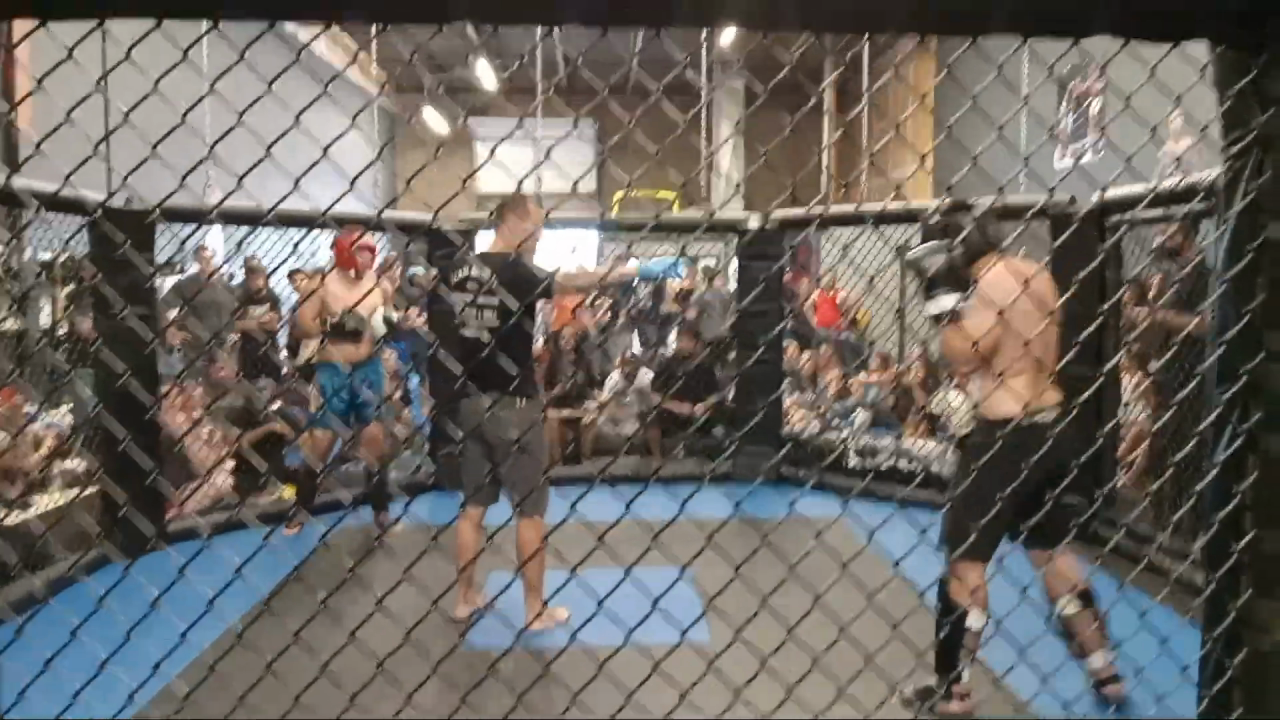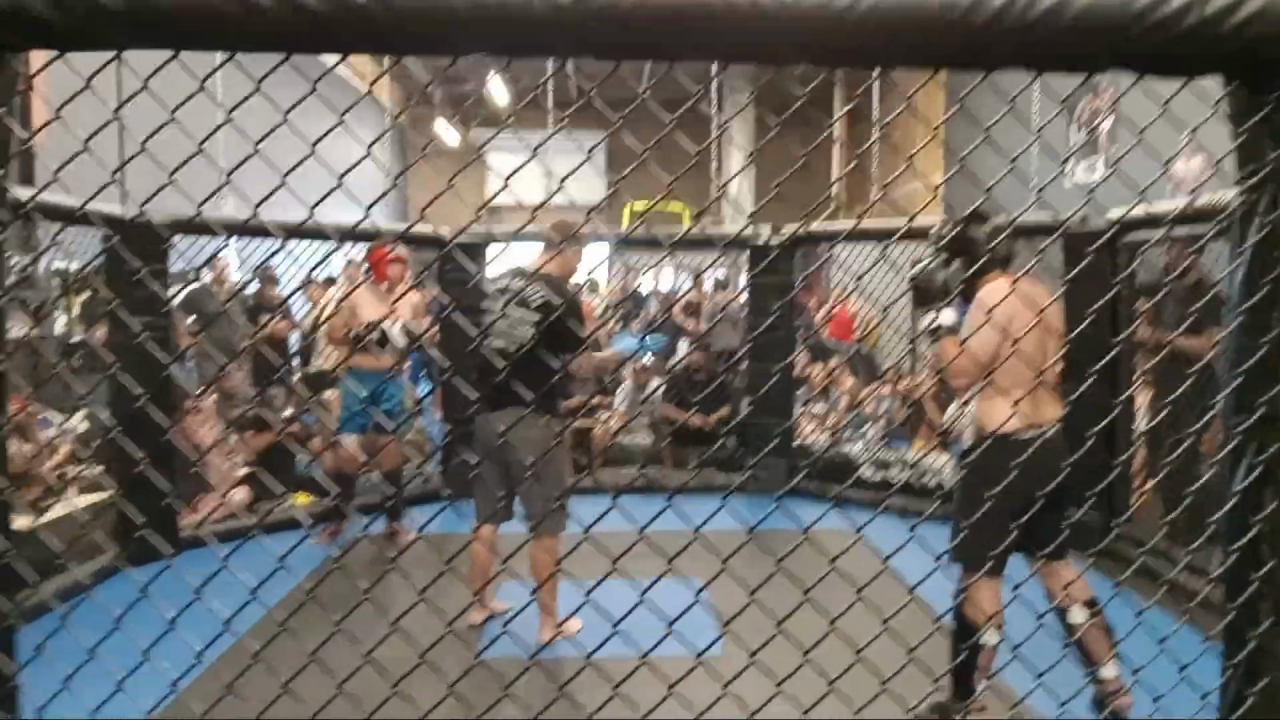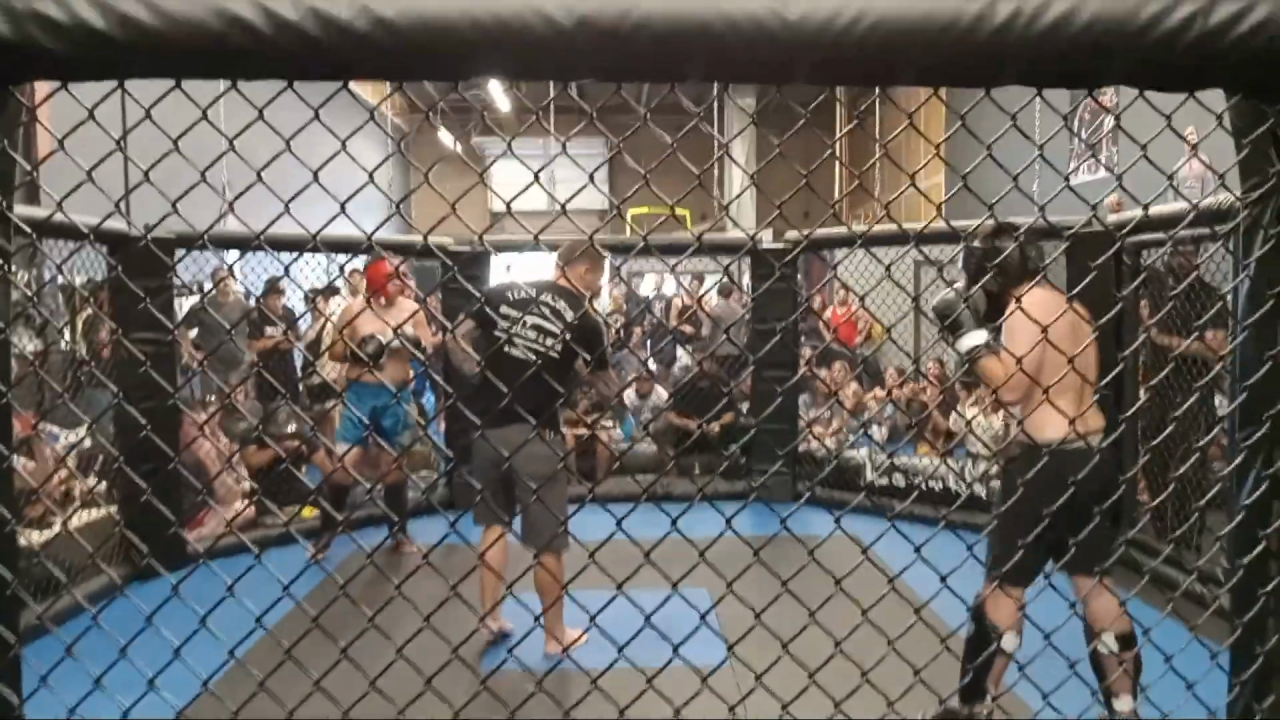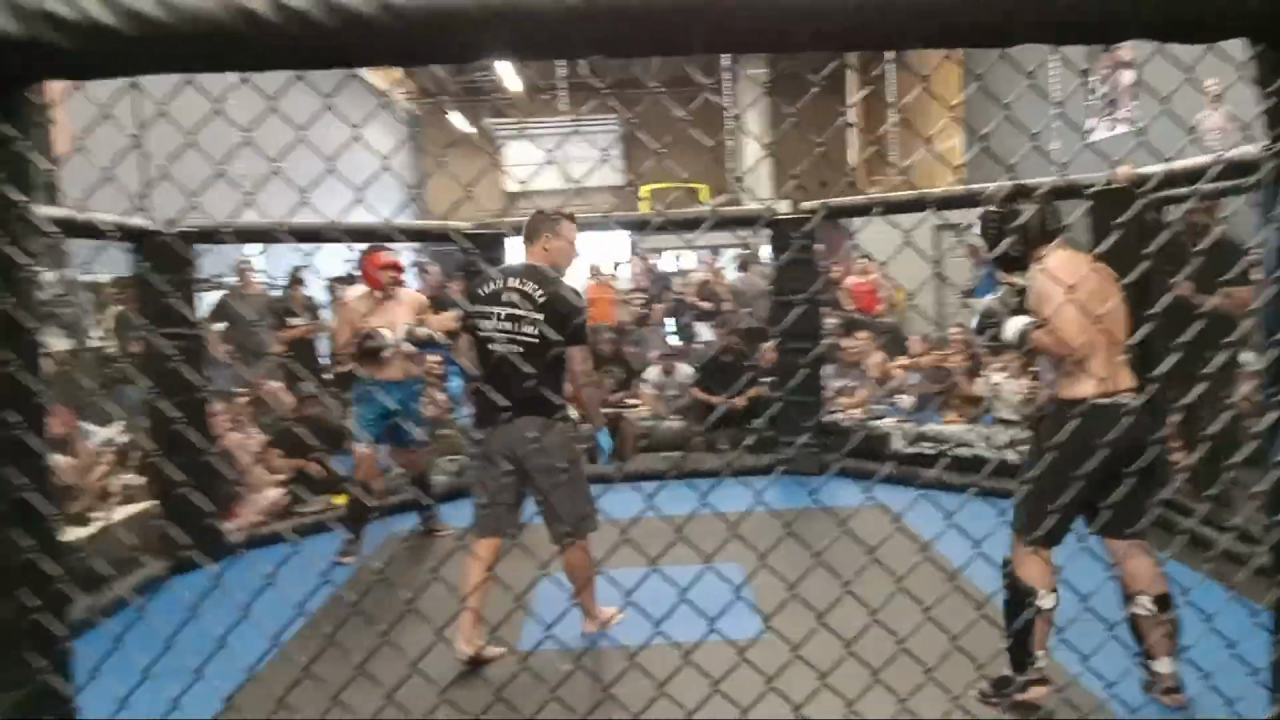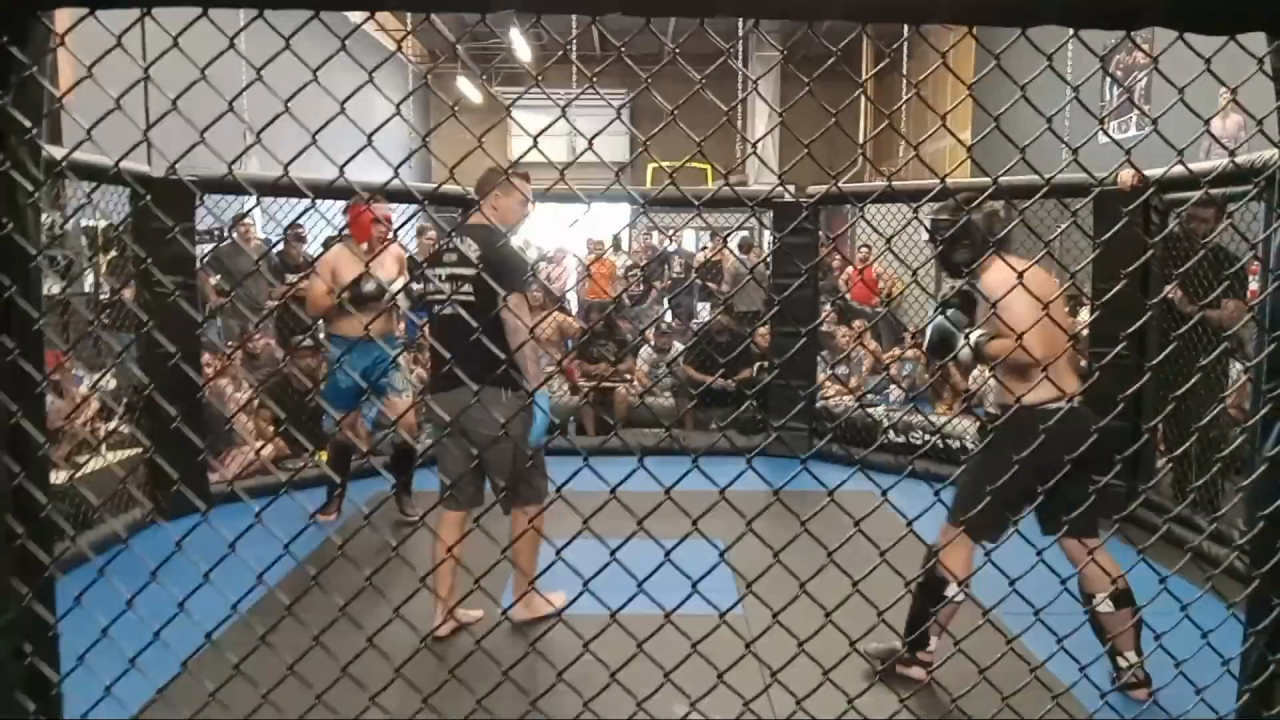
dt=0.3s
person 1, frame 1
left shoulder: (995, 281)
right shoulder: (1034, 274)
left elbow: (963, 361)
left wrist: (943, 297)
right wrist: (955, 295)
left hip: (1007, 437)
right hip: (1048, 431)
left knee: (965, 560)
right knee: (1052, 552)
left ankle: (952, 689)
right ankle: (1105, 670)
person 1, frame 2
left shoulder: (993, 295)
right shoulder: (1042, 294)
left elbow: (961, 374)
left wrist: (943, 312)
right wrist: (956, 312)
left hip: (1006, 451)
right hip: (1049, 444)
left knee: (980, 574)
right knee: (1057, 563)
person 1, frame 3
left shoulder: (1024, 307)
right shoulder: (1071, 308)
left elbow: (1011, 390)
left wrist: (968, 335)
right wrist: (988, 332)
left hip: (1047, 461)
right hip: (1092, 456)
left knee: (1004, 584)
right knee: (1093, 582)
person 1, frame 4
left shoulder: (1047, 268)
right shoulder: (1090, 267)
left elbow: (1069, 345)
right elbow: (1089, 339)
left wrist: (1014, 326)
right wrist: (1024, 320)
left hip: (1081, 419)
right hip: (1126, 414)
left knee: (1030, 543)
right knee: (1127, 543)
left ankle: (1030, 676)
right ankle: (1166, 675)
person 1, frame 5
left shoulder: (996, 275)
right shoulder: (1027, 271)
left elbow: (1031, 351)
left wrist: (968, 342)
right wrist: (972, 324)
left hip: (1029, 424)
right hip: (1073, 421)
left knee: (958, 535)
right knee: (1084, 544)
left ankle: (917, 654)
right ankle: (1132, 668)
person 2, frame 1
left shoulder: (456, 269)
right shoulder: (515, 272)
right elbow: (573, 282)
right wrist: (639, 270)
left hip: (469, 400)
right hip: (512, 403)
left knee: (474, 502)
right knee: (530, 507)
left ankle: (465, 597)
right ankle: (536, 609)
person 2, frame 2
left shoulder: (498, 284)
right shoulder: (563, 299)
right elbow: (580, 368)
right wrist: (619, 352)
left hip: (490, 412)
right hip: (534, 418)
left knee: (488, 516)
right knee: (546, 524)
left ankle: (479, 605)
right ankle: (549, 621)
person 2, frame 3
left shoulder: (503, 293)
right shoulder: (584, 318)
left elbow: (456, 340)
right elbow: (604, 384)
left hip: (488, 427)
right hip: (535, 435)
left knee: (494, 522)
right knee: (548, 541)
left ankle: (490, 616)
right ankle: (556, 634)
person 2, frame 4
left shoulder: (484, 286)
right shoulder: (560, 295)
left elbow: (466, 354)
right elbow: (579, 369)
right wrist: (600, 421)
left hip: (493, 425)
right hip: (544, 426)
left knee: (489, 531)
right knee: (574, 527)
left ankle: (467, 634)
right ankle: (591, 615)
person 2, frame 5
left shoulder: (441, 250)
right shoulder: (502, 251)
right elbow: (518, 324)
right wrist: (539, 390)
left hip: (446, 391)
right hip: (494, 392)
left knee: (455, 500)
right knee: (527, 495)
left ankle: (443, 610)
right ankle: (526, 597)
person 3, frame 1
left shoulder: (1200, 273)
right shoulder: (1167, 275)
left elbow: (1207, 324)
left wrist: (1159, 317)
left hip: (1188, 379)
right hip: (1170, 376)
left knee: (1171, 451)
right knee: (1183, 451)
left ankle: (1172, 524)
person 3, frame 2
left shoulder: (1207, 296)
right shoulder: (1164, 290)
left elbow: (1211, 347)
left wrist: (1162, 338)
left hip: (1192, 396)
right hip: (1166, 392)
left knee: (1174, 470)
right knee: (1160, 467)
left ankle: (1182, 541)
right ankle: (1206, 517)
person 3, frame 3
left shoulder: (1208, 297)
right shoulder: (1155, 283)
left elbow: (1216, 350)
left wrist: (1167, 341)
left hip: (1191, 400)
right hip: (1156, 393)
left knee: (1184, 476)
right knee: (1152, 469)
left ankle: (1184, 547)
right ankle: (1165, 538)
person 3, frame 4
left shoulder: (1230, 251)
right shoulder: (1172, 243)
left elbow: (1243, 302)
left wrist: (1199, 298)
left hip: (1215, 355)
right hip: (1178, 351)
left knee: (1212, 430)
right knee: (1187, 429)
left ankle: (1218, 503)
right ankle: (1200, 497)
person 3, frame 5
left shoulder: (1229, 265)
right shoulder: (1171, 244)
left elbow: (1233, 319)
left wrist: (1190, 308)
right wrist: (1134, 180)
left hip: (1206, 364)
right hip: (1167, 357)
left knee: (1205, 438)
right knee: (1173, 436)
left ankle: (1207, 509)
right ankle: (1182, 501)
person 4, frame 1
left shoulder: (379, 285)
right shoulder: (324, 285)
right elbow: (303, 327)
right wrist: (333, 325)
left hip: (369, 369)
right hip: (333, 371)
left knee: (373, 439)
right knee: (322, 442)
left ankle: (381, 509)
right ankle: (302, 507)
person 4, frame 2
left shoulder: (412, 299)
right shoulder: (355, 295)
right elbow: (332, 334)
left wrist: (414, 339)
right wrist: (358, 337)
left hip: (393, 380)
right hip: (357, 379)
left knee: (391, 450)
right knee: (348, 450)
left ankle: (394, 518)
right ankle: (338, 516)
person 4, frame 3
left shoulder: (413, 311)
right shoulder: (354, 310)
left elbow: (429, 349)
right elbow: (334, 352)
left wrist: (416, 344)
right wrist: (356, 351)
left hip: (397, 396)
right hip: (360, 394)
left knee: (395, 466)
right knee: (345, 464)
left ankle: (399, 530)
right ankle: (328, 530)
person 4, frame 4
left shoulder: (414, 299)
right shoulder: (351, 305)
left elbow: (437, 332)
right elbow: (340, 349)
left wrist: (424, 336)
right wrist: (360, 346)
left hip: (407, 388)
right hip: (369, 390)
left knee: (417, 459)
right knee: (364, 464)
left ankle: (429, 515)
right ankle: (353, 537)
person 4, frame 5
left shoulder: (396, 254)
right shoulder: (333, 258)
left elbow: (403, 289)
right elbow: (313, 307)
left wrist: (407, 292)
right wrist: (349, 295)
left hip: (386, 348)
right hip: (346, 351)
left knee: (406, 423)
right knee: (344, 427)
left ankle: (403, 490)
right ankle: (335, 495)
